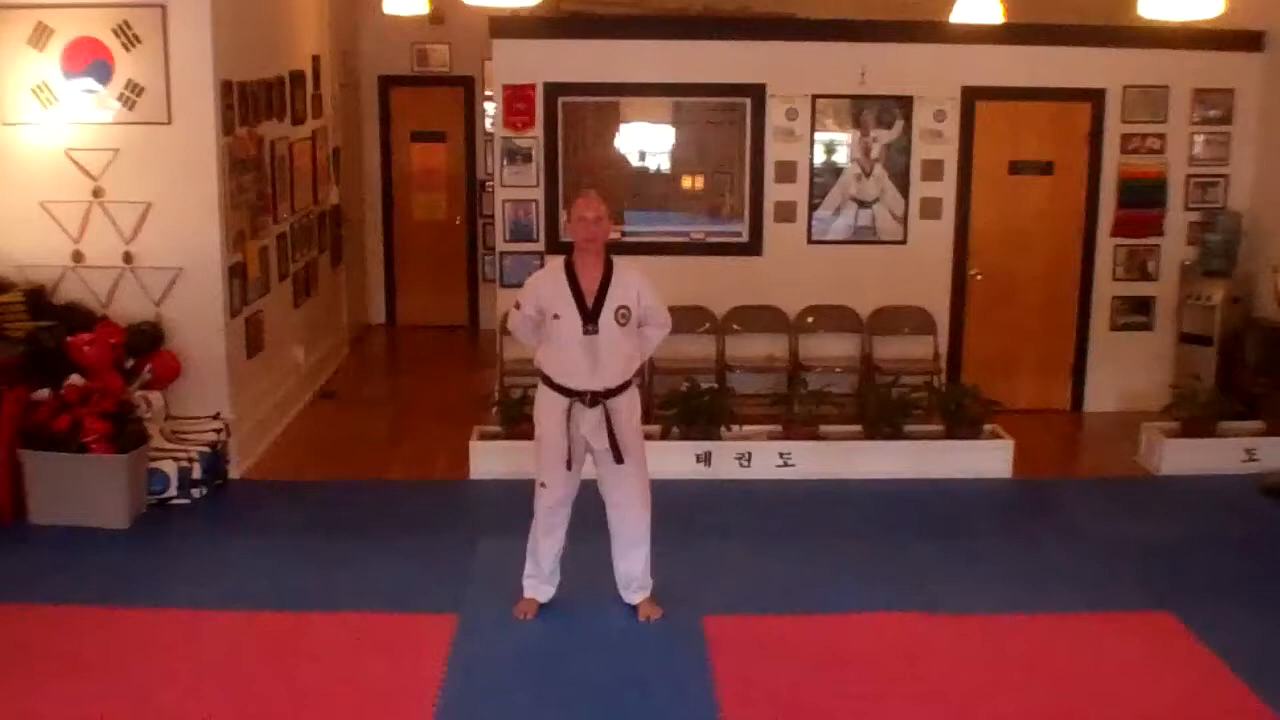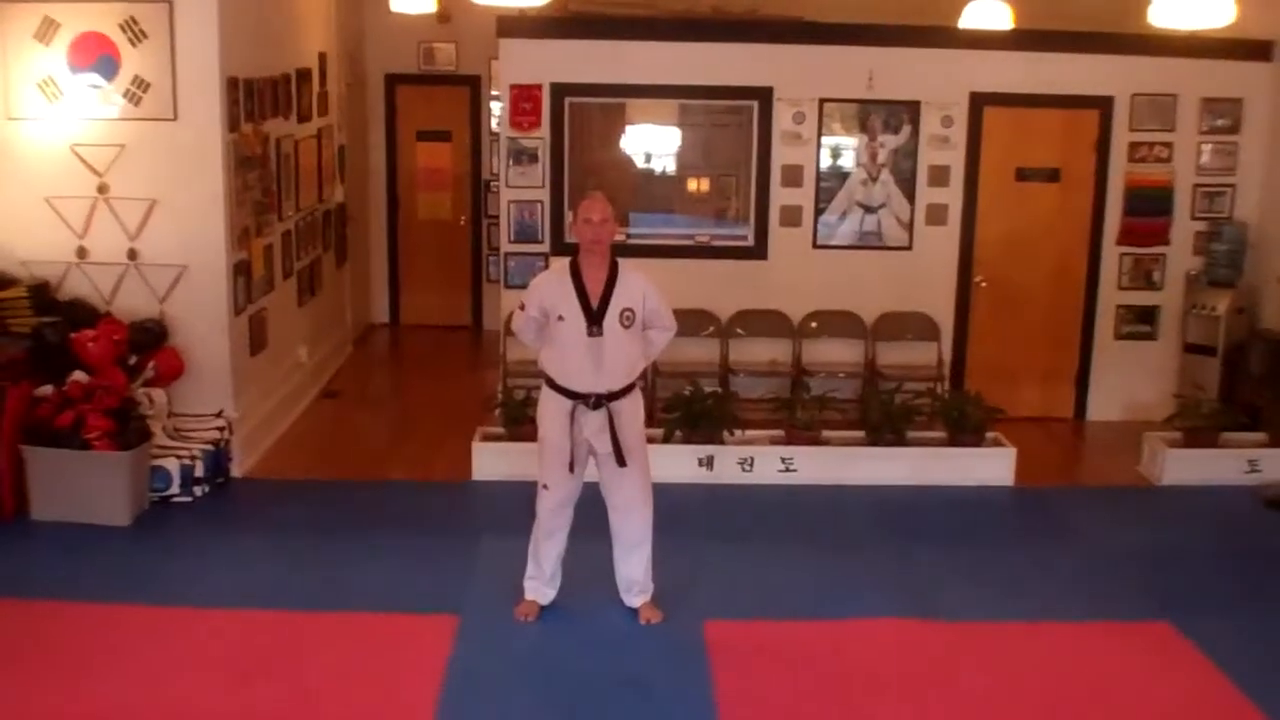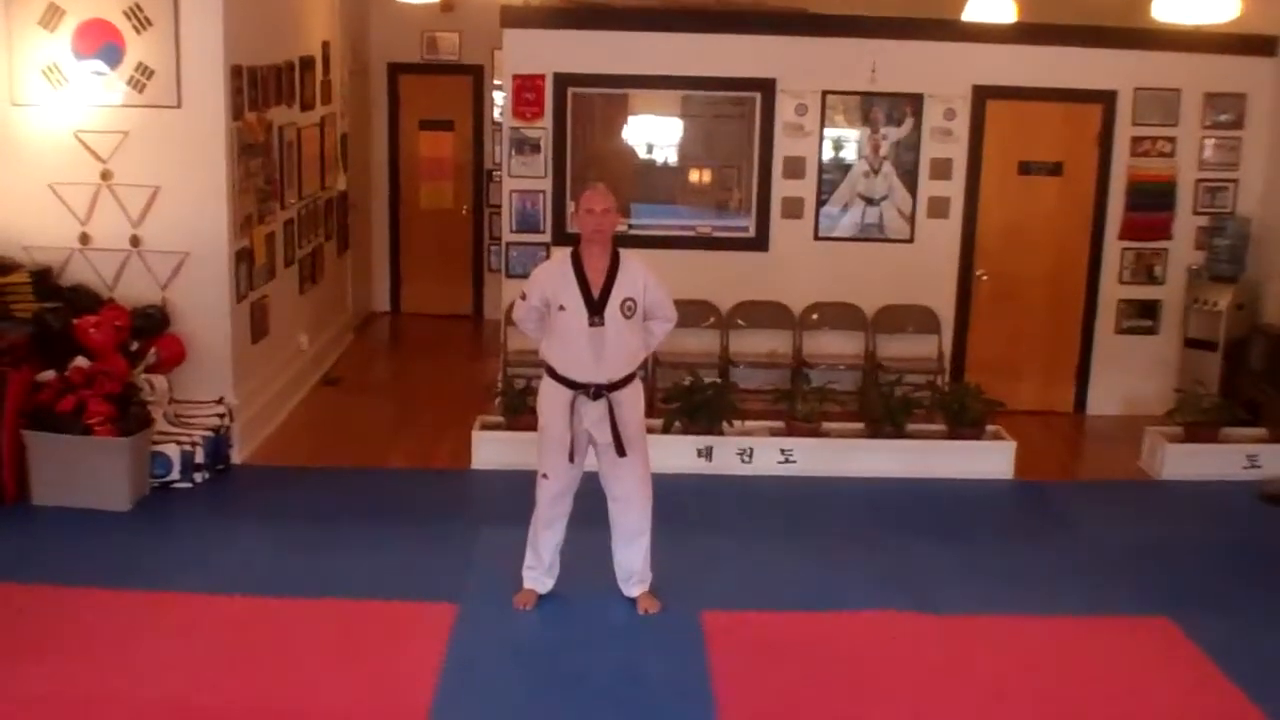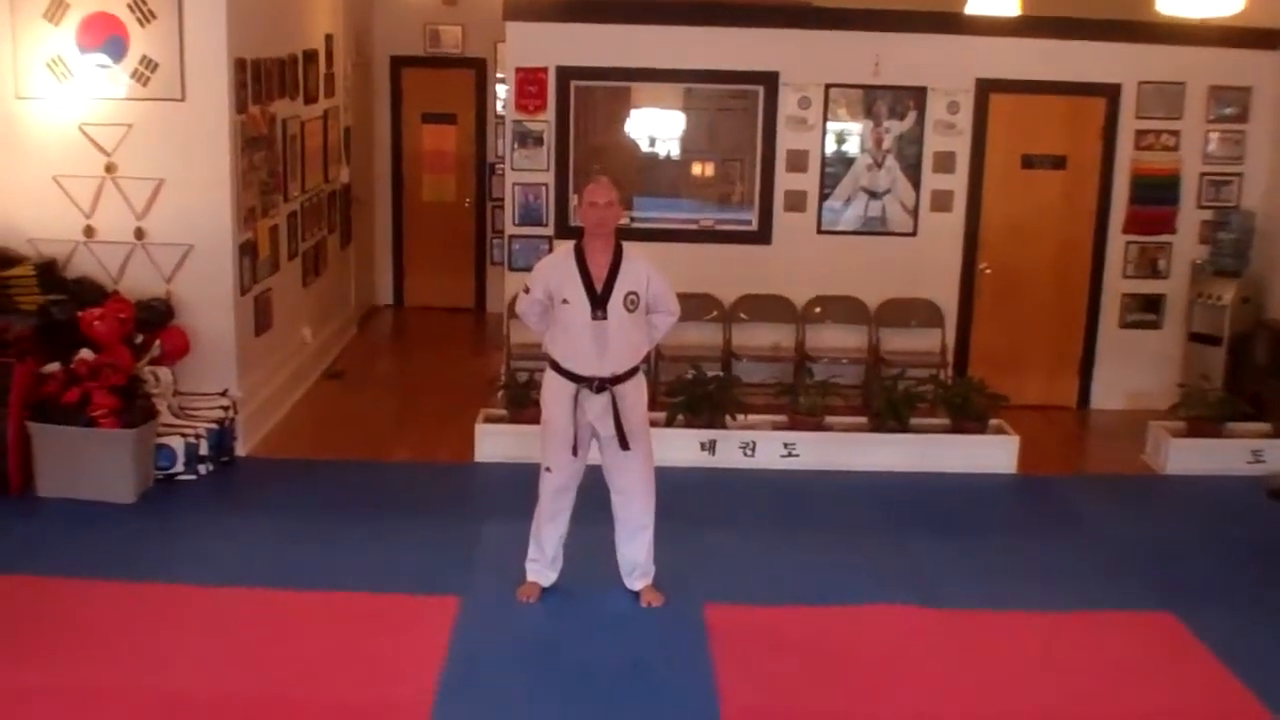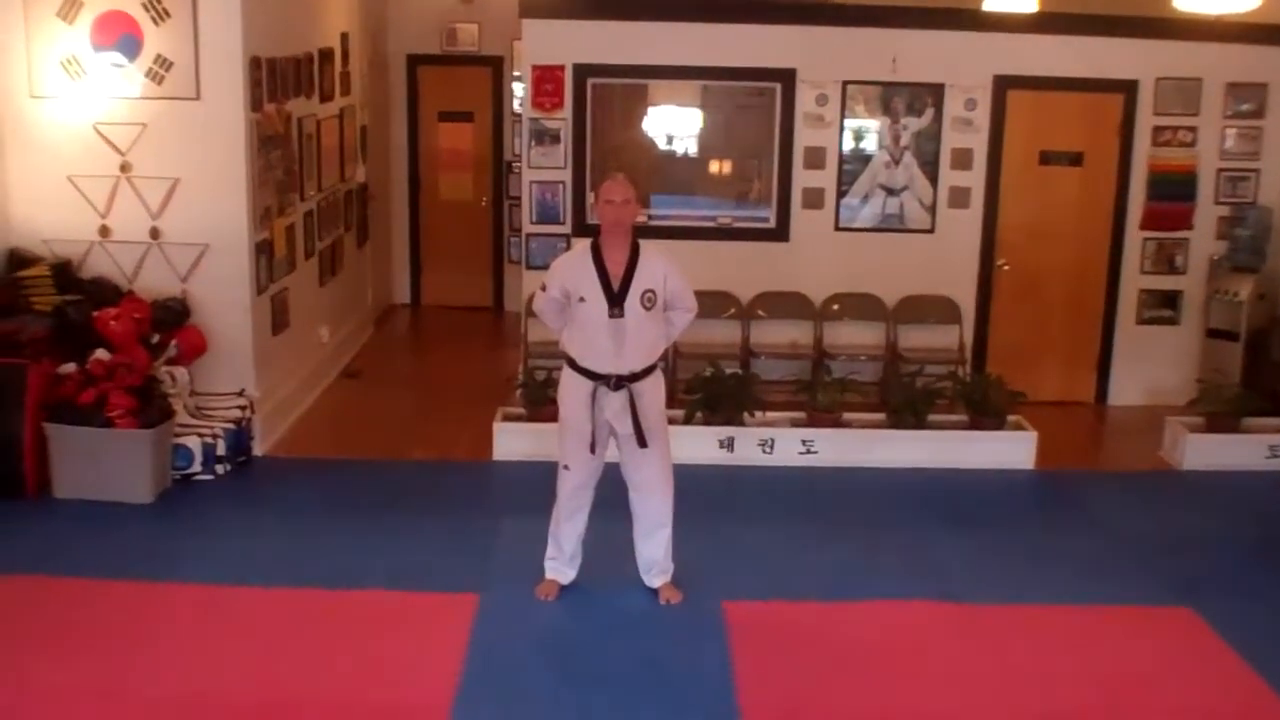
dt=0.7s
person 1, frame 1
left shoulder: (632, 283)
right shoulder: (543, 283)
left elbow: (659, 324)
right elbow: (519, 325)
left wrist: (630, 358)
right wrist: (554, 355)
left hip: (616, 406)
right hip: (560, 406)
left knee: (631, 501)
right knee: (551, 499)
left ankle: (638, 591)
right ankle: (537, 588)
person 1, frame 2
left shoulder: (637, 285)
right shoulder: (548, 285)
left elbow: (664, 327)
right elbow: (524, 327)
left wrist: (635, 361)
right wrist: (556, 357)
left hip: (619, 409)
right hip: (563, 408)
left knee: (633, 504)
right knee: (553, 502)
left ankle: (639, 594)
right ankle: (538, 591)
person 1, frame 3
left shoulder: (638, 275)
right shoulder: (550, 274)
left elbow: (664, 318)
right elbow: (525, 316)
left wrist: (635, 350)
right wrist: (558, 347)
left hip: (620, 398)
right hip: (563, 397)
left knee: (632, 493)
right knee: (552, 491)
left ankle: (637, 584)
right ankle: (536, 579)
person 1, frame 4
left shoulder: (640, 270)
right shoulder: (553, 268)
left elbow: (668, 312)
right elbow: (528, 310)
left wrist: (637, 345)
right wrist: (561, 341)
left hip: (623, 392)
right hip: (567, 390)
left knee: (635, 487)
right knee: (556, 483)
left ankle: (640, 577)
right ankle: (539, 573)
person 1, frame 5
left shoulder: (658, 267)
right shoulder: (570, 266)
left elbow: (684, 309)
right elbow: (545, 307)
left wrist: (653, 343)
right wrist: (579, 338)
left hip: (640, 390)
right hip: (584, 388)
left knee: (653, 484)
right knee: (574, 481)
left ankle: (658, 575)
right ankle: (558, 570)
